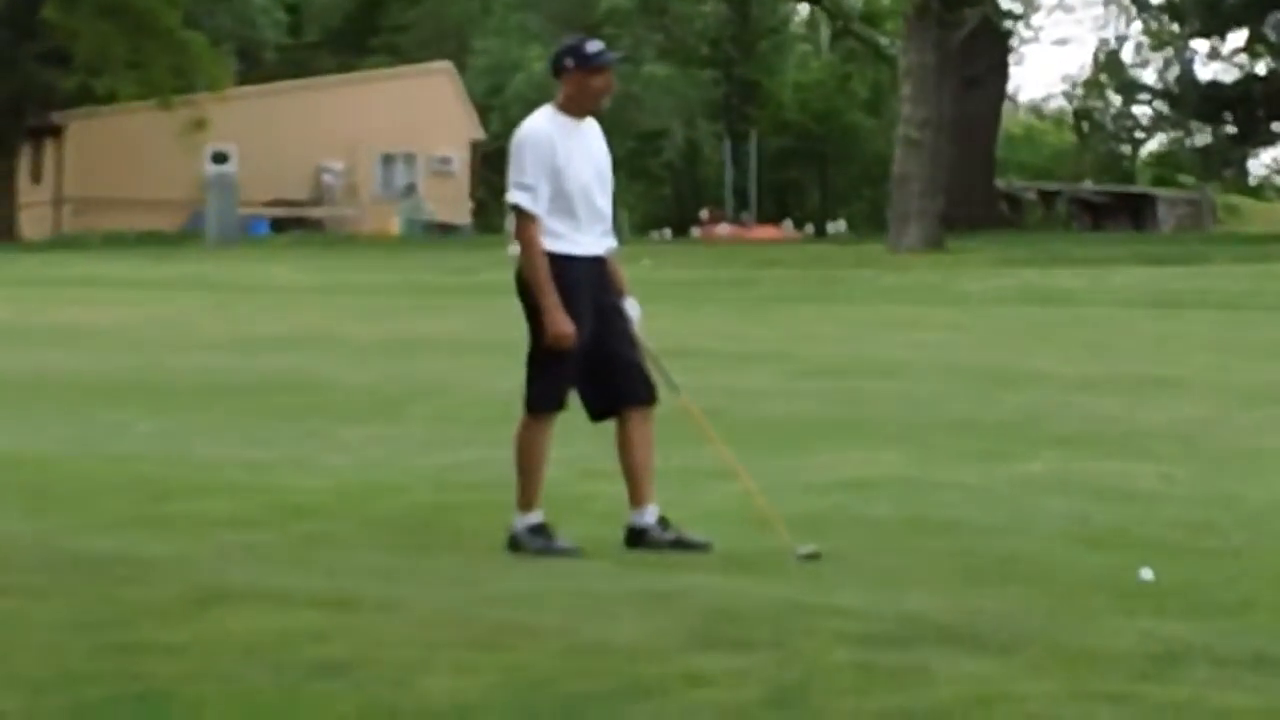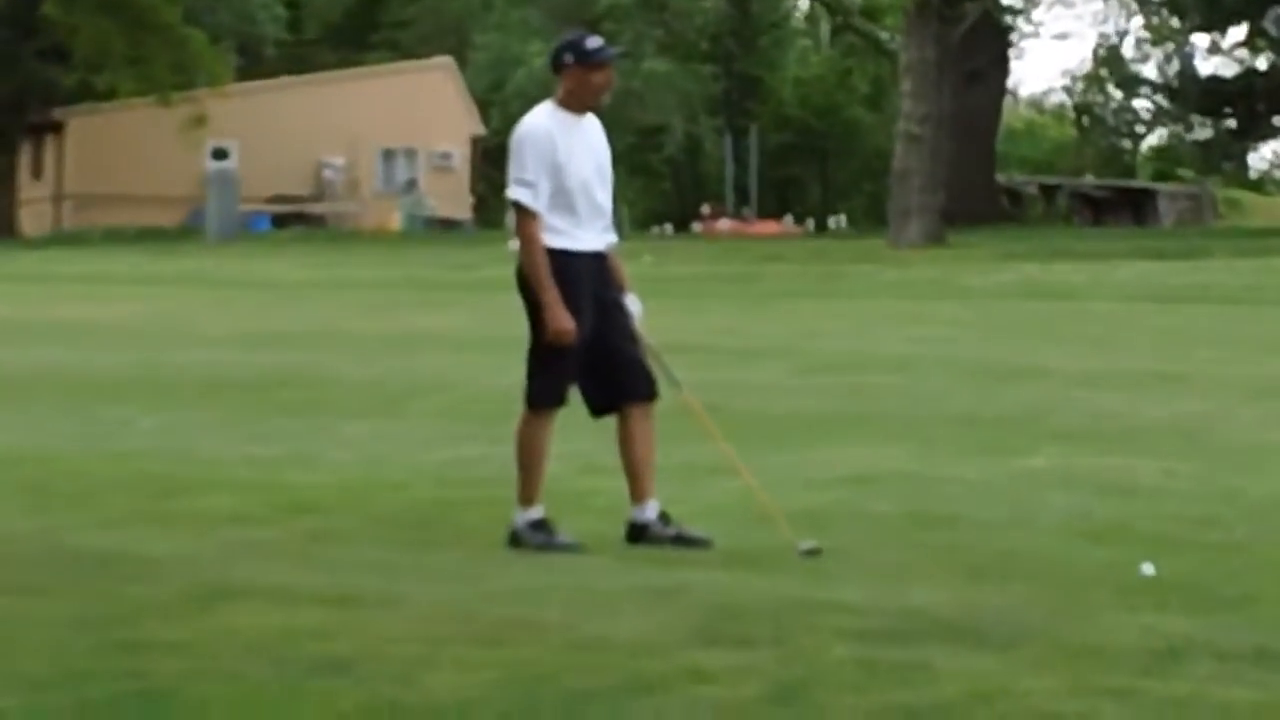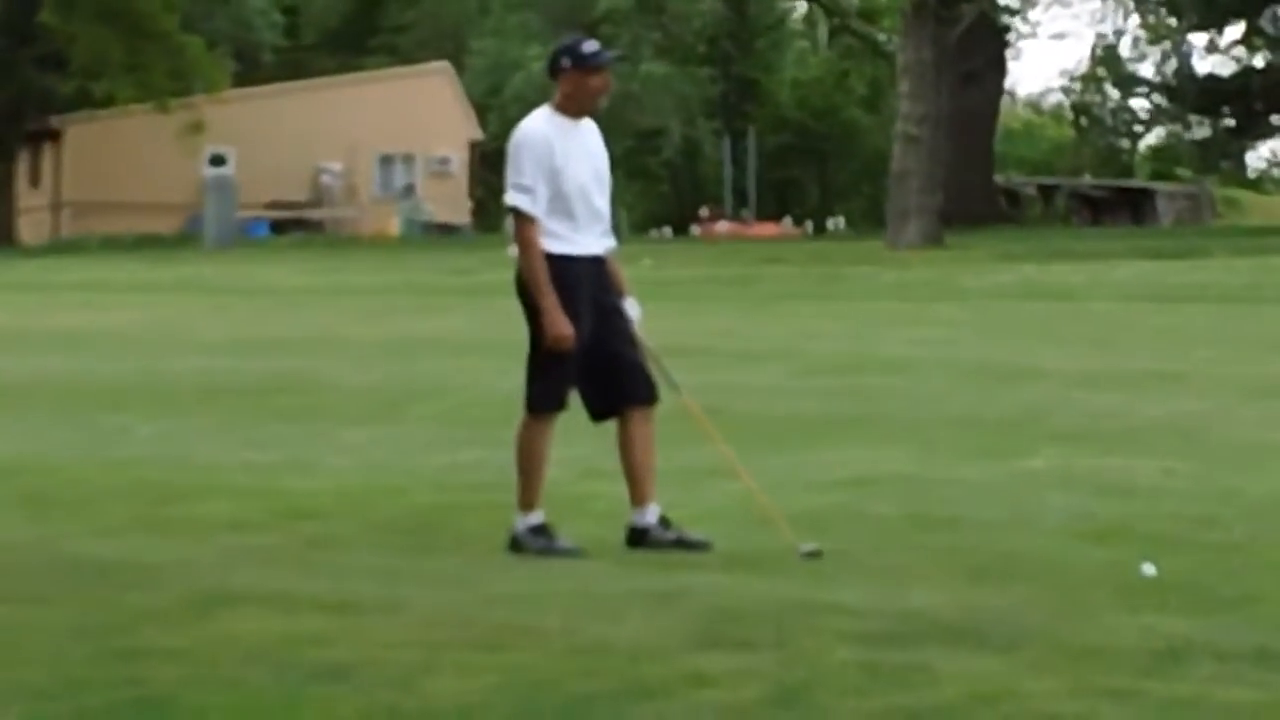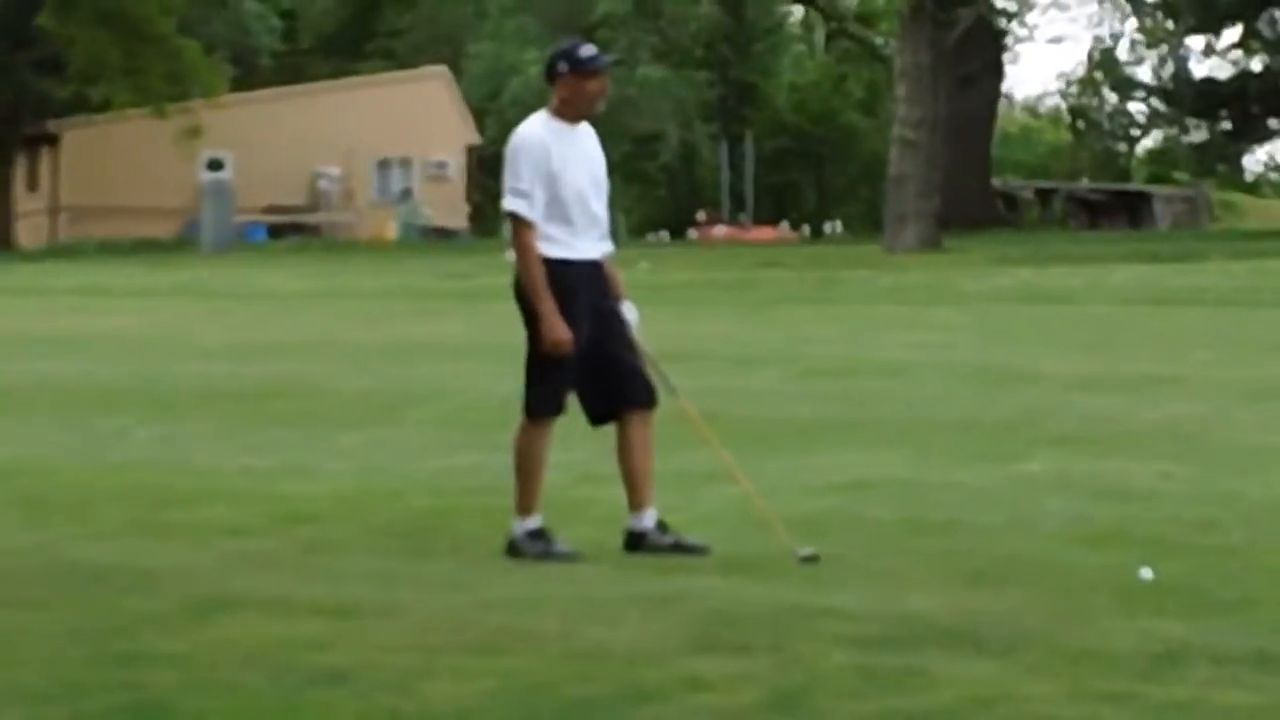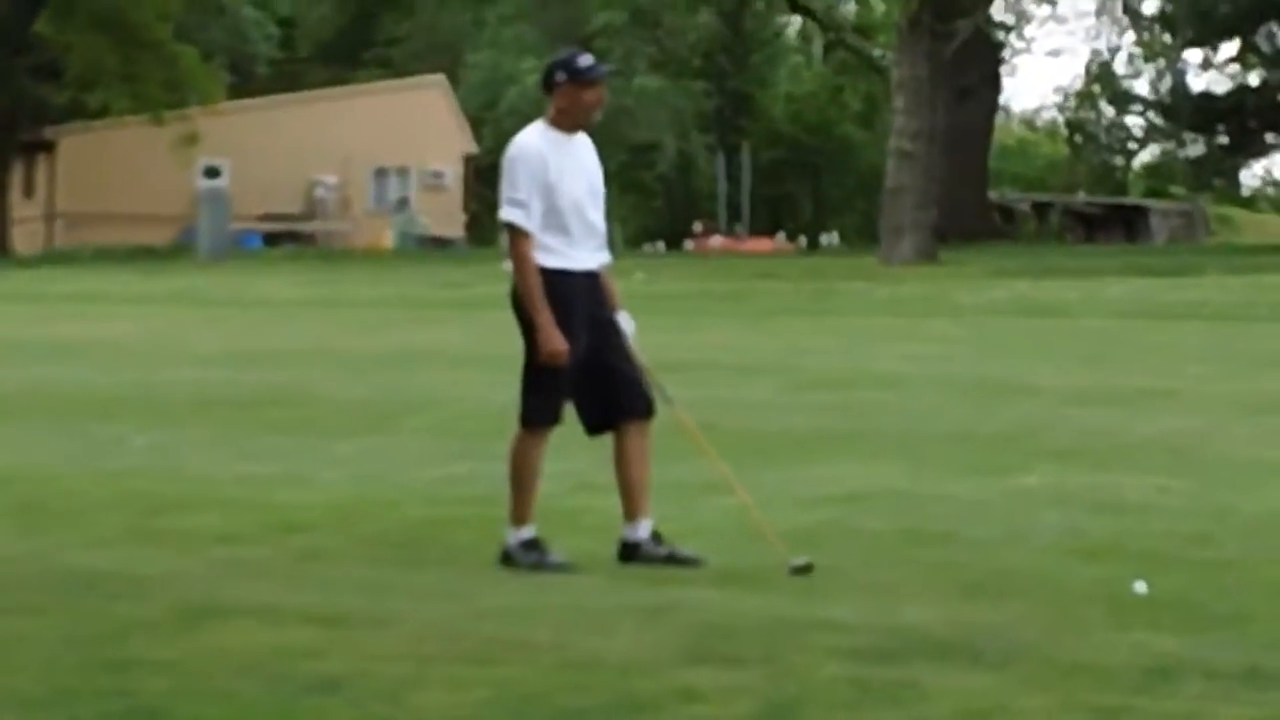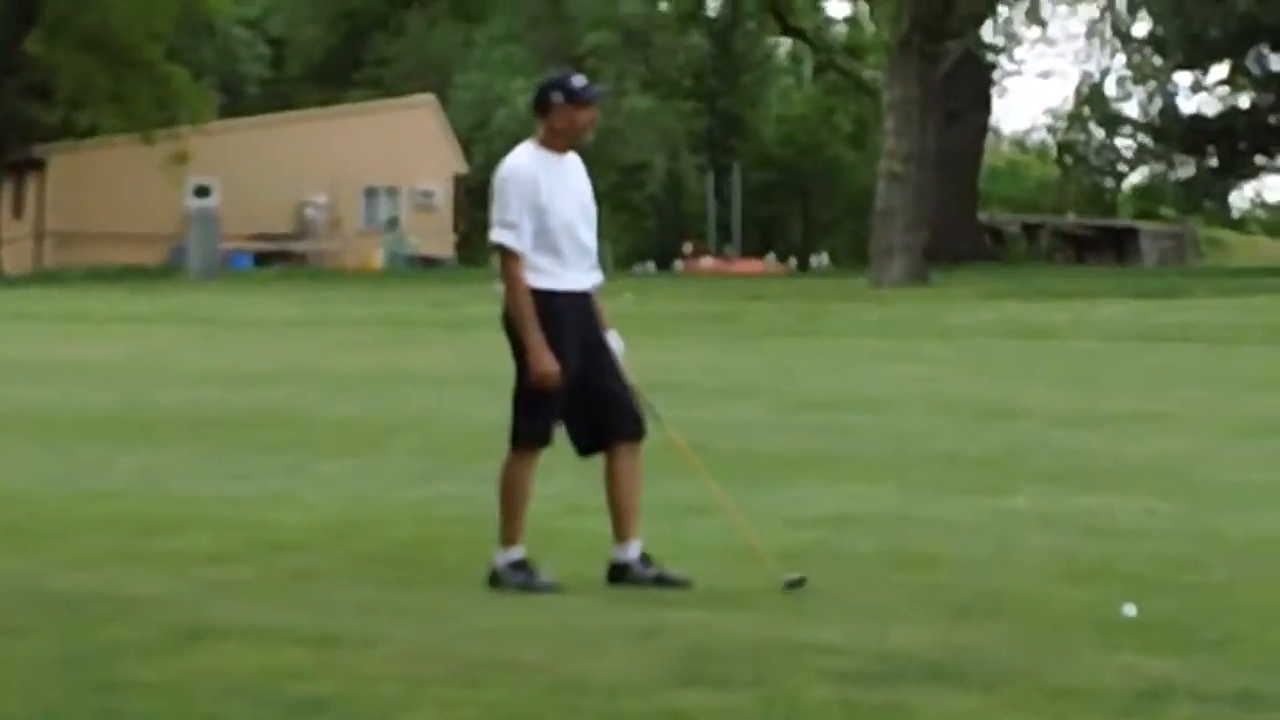
dt=0.1s
person 1, frame 1
left shoulder: (592, 130)
right shoulder: (537, 134)
right elbow: (527, 228)
left wrist: (621, 290)
right wrist: (551, 309)
left hip: (594, 275)
right hip: (555, 273)
left knee: (636, 395)
right knee: (544, 403)
left ankle: (644, 520)
right ankle: (527, 522)
person 1, frame 2
left shoulder: (592, 127)
right shoulder: (538, 129)
right elbow: (528, 224)
left wrist: (622, 286)
right wrist: (552, 304)
left hip: (595, 271)
right hip: (556, 269)
left knee: (637, 391)
right knee: (544, 399)
left ankle: (646, 516)
right ankle: (527, 519)
person 1, frame 3
left shoulder: (589, 130)
right shoulder: (535, 135)
right elbow: (526, 229)
left wrist: (621, 290)
right wrist: (550, 310)
left hip: (593, 275)
right hip: (555, 274)
left knee: (637, 395)
right knee: (544, 404)
left ankle: (646, 520)
right ankle: (528, 524)
person 1, frame 4
left shoulder: (587, 136)
right shoulder: (532, 140)
right elbow: (524, 234)
left wrist: (618, 295)
right wrist: (548, 315)
left hip: (591, 281)
right hip: (554, 279)
left knee: (635, 398)
right knee: (542, 408)
left ankle: (644, 524)
right ankle: (526, 528)
person 1, frame 5
left shoulder: (584, 145)
right shoulder: (529, 150)
right elbow: (521, 244)
left wrist: (614, 306)
right wrist: (545, 325)
left hip: (588, 291)
right hip: (551, 290)
left knee: (633, 409)
right knee: (539, 419)
left ankle: (638, 535)
right ankle: (519, 538)
person 1, frame 6
left shoulder: (574, 165)
right shoulder: (521, 170)
right elbow: (512, 265)
left wrist: (604, 325)
right wrist: (535, 346)
left hip: (580, 312)
right hip: (543, 310)
left knee: (624, 429)
right knee: (529, 439)
left ankle: (628, 556)
right ankle: (508, 559)
